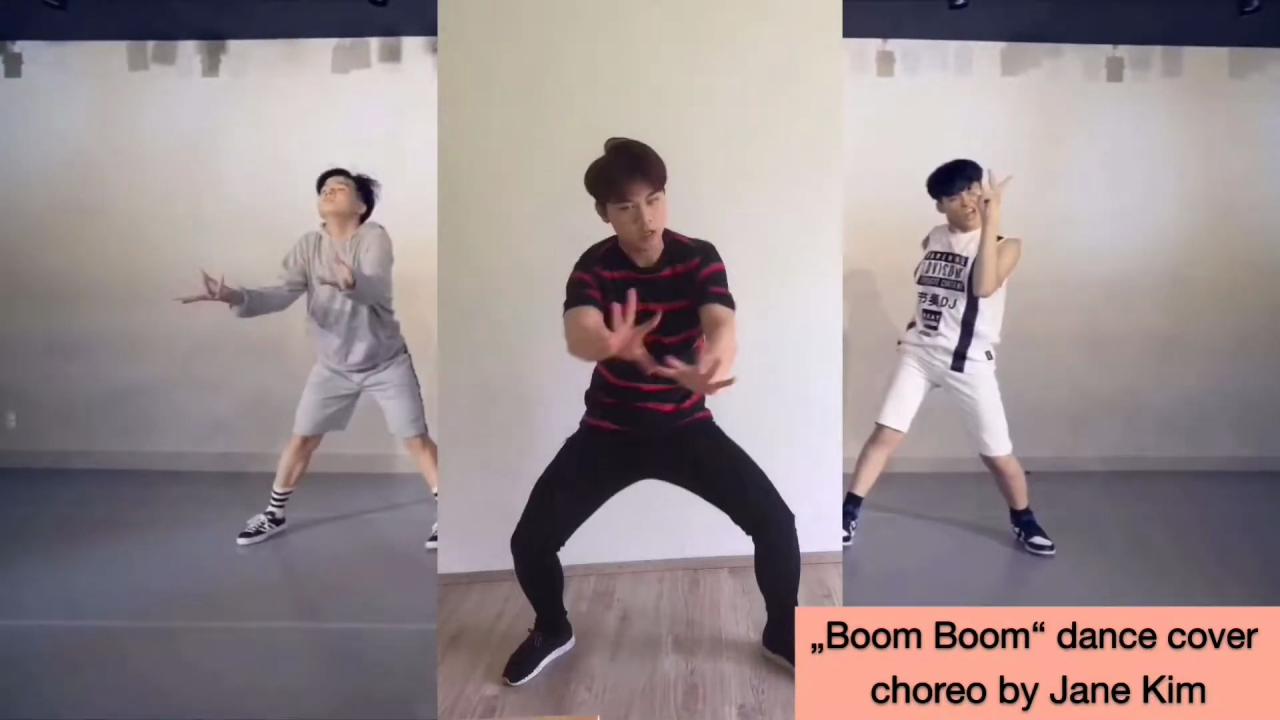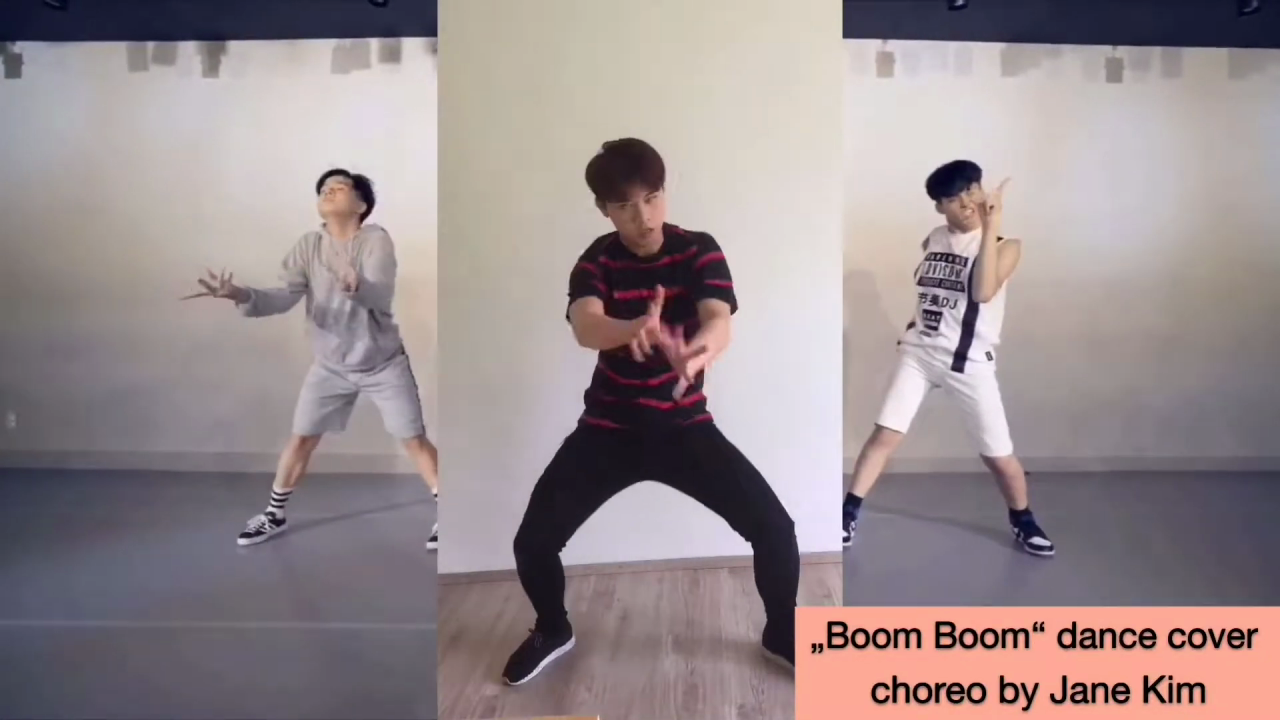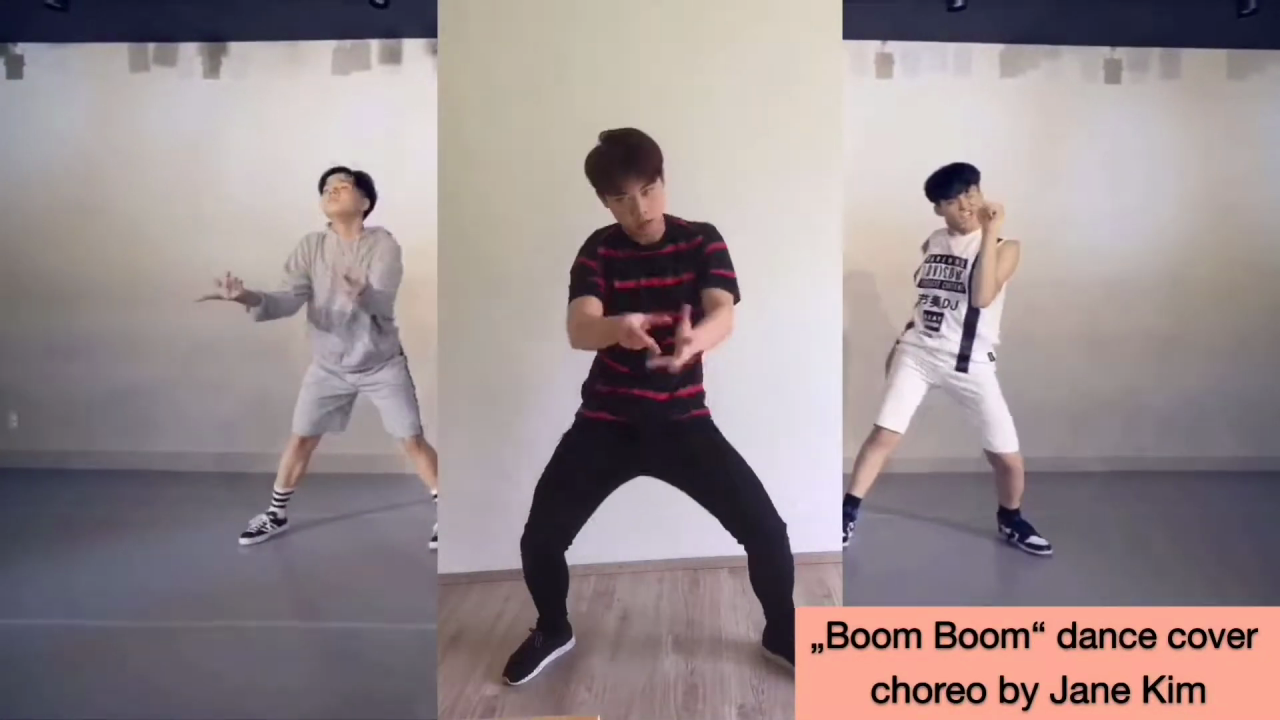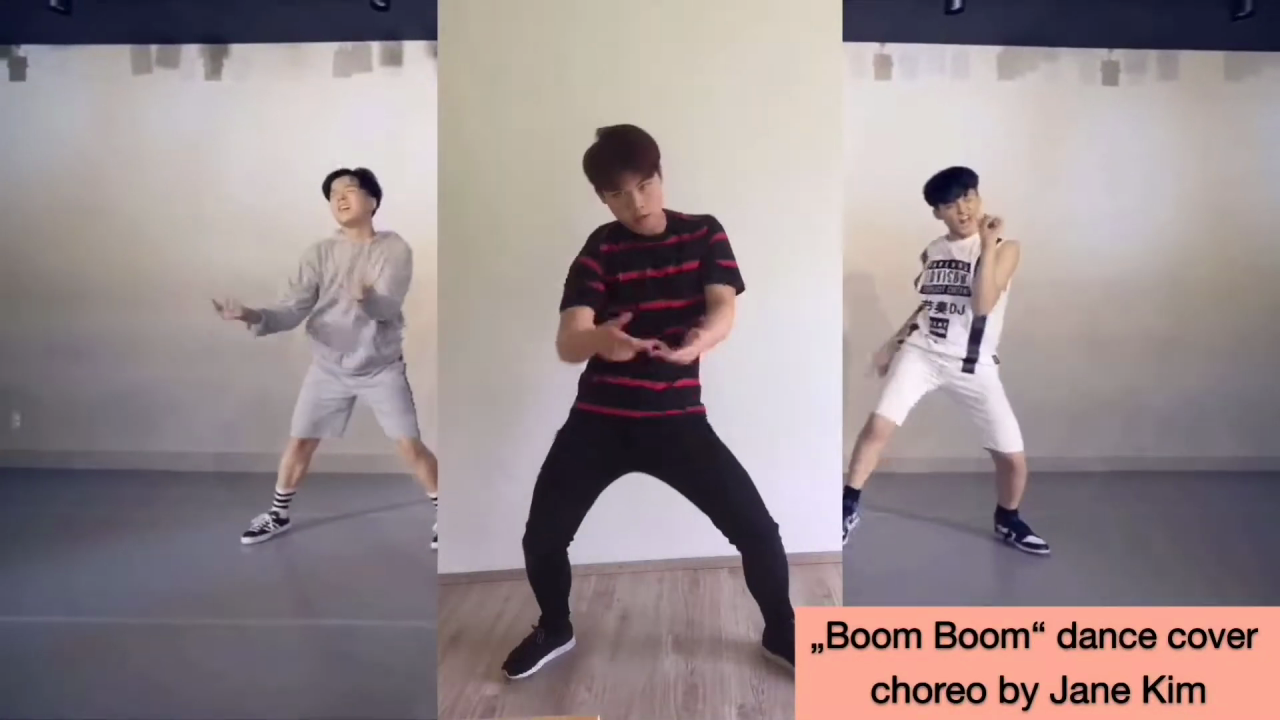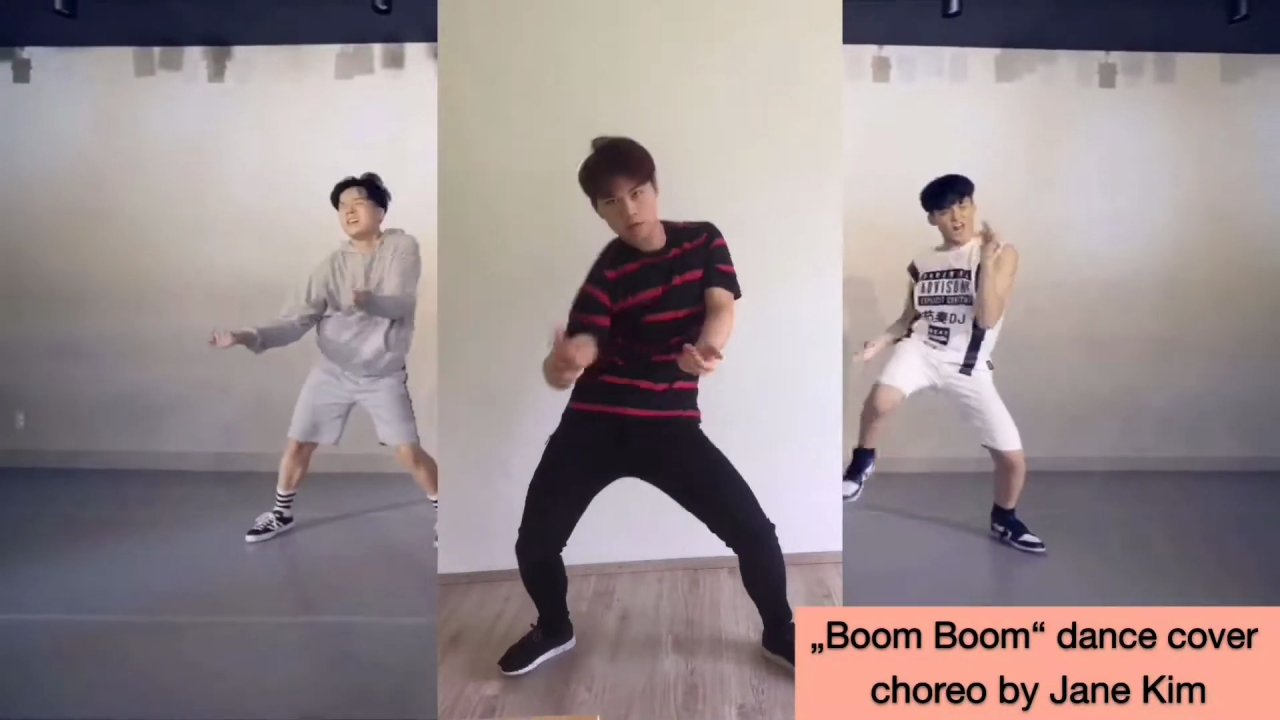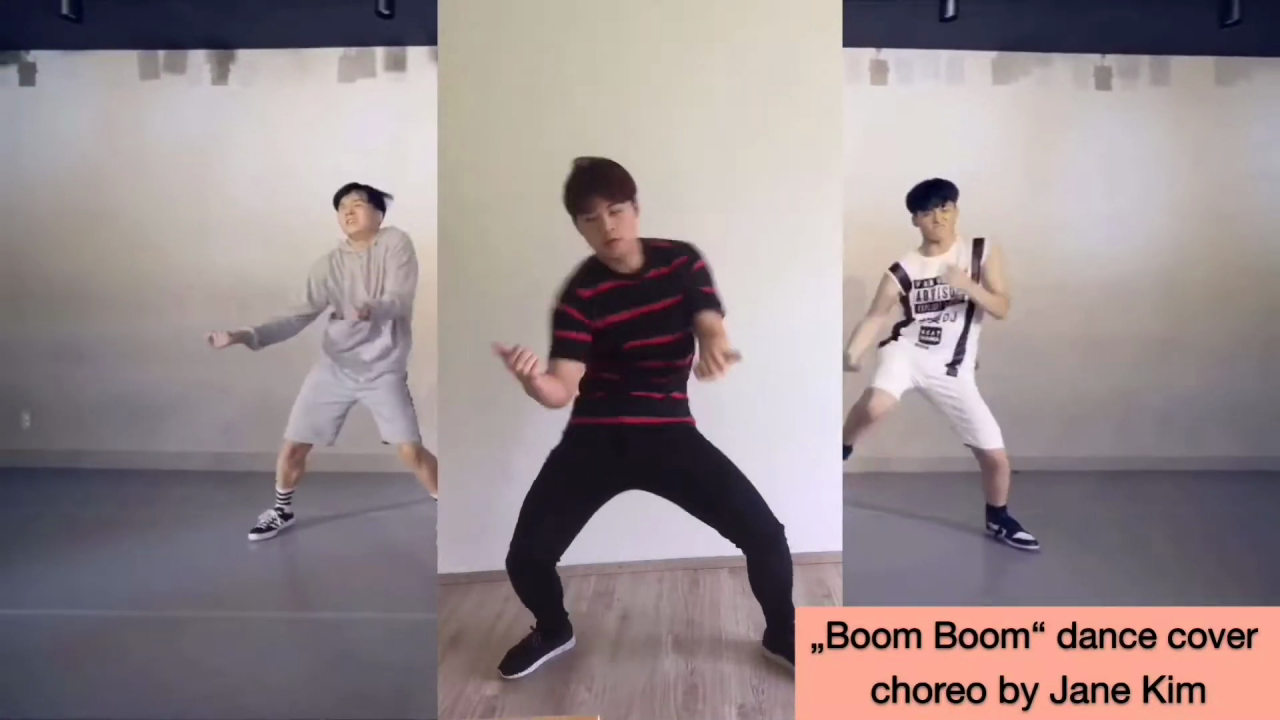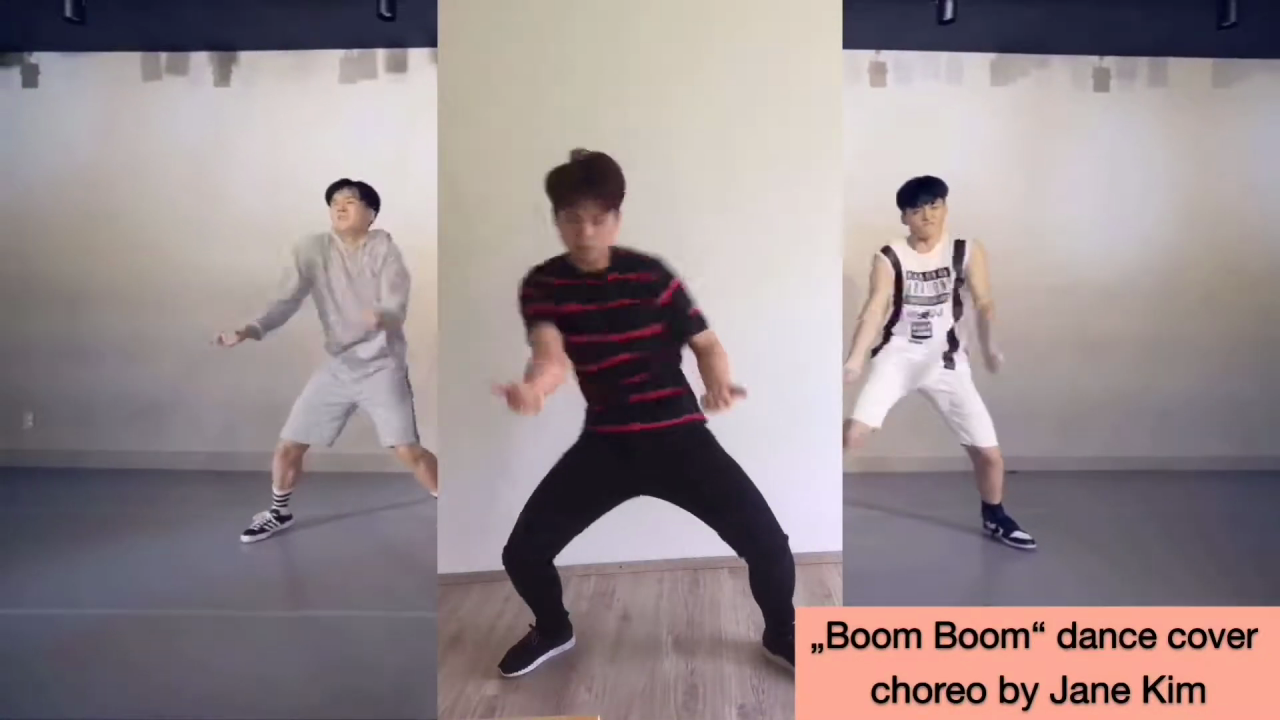
dt=0.1s
person 1, frame 1
left shoulder: (697, 258)
right shoulder: (596, 267)
left elbow: (722, 327)
right elbow: (581, 337)
left wrist: (714, 365)
right wrist: (615, 344)
left hip: (686, 425)
right hip: (609, 430)
left knee: (775, 523)
right knee: (530, 538)
left ankle: (782, 632)
right ankle: (552, 630)
person 1, frame 2
left shoulder: (699, 249)
right shoulder: (599, 258)
left elbow: (719, 323)
right elbow: (584, 326)
left wrist: (692, 356)
right wrist: (632, 331)
left hip: (685, 426)
right hip: (609, 428)
left knee: (774, 526)
right knee: (533, 540)
left ankle: (782, 633)
right ankle: (552, 631)
person 1, frame 3
left shoulder: (701, 240)
right shoulder: (599, 250)
left elbow: (723, 314)
right elbow: (580, 328)
left wrist: (691, 342)
right wrist: (622, 329)
left hip: (682, 420)
right hip: (605, 422)
left knee: (765, 527)
right knee: (539, 539)
left ankle: (782, 632)
right ankle: (553, 631)
person 1, frame 4
left shoulder: (705, 233)
right shoulder: (601, 249)
left elbow: (724, 306)
right elbow: (569, 338)
left wrist: (696, 344)
right wrist: (600, 340)
left hip: (677, 420)
right hip: (599, 422)
left knee: (757, 529)
right knee: (542, 539)
left ankle: (782, 632)
right ankle: (554, 629)
person 1, frame 5
left shoulder: (704, 241)
right shoulder: (608, 271)
left elbow: (722, 310)
right elbow: (562, 368)
left wrist: (707, 349)
right wrist: (563, 363)
left hip: (671, 423)
right hip: (593, 424)
left knee: (754, 531)
right knee: (534, 543)
left ankle: (780, 633)
right ankle: (553, 629)
person 1, frame 6
left shoulder: (681, 263)
right shoulder: (579, 291)
left elbow: (711, 325)
right elbow: (562, 387)
left wrist: (713, 356)
right wrist: (536, 377)
left hip: (666, 431)
right hip: (592, 438)
left knee: (766, 537)
right knee: (526, 555)
left ankle: (782, 633)
right ankle: (553, 631)
person 1, frame 7
left shoulder: (651, 276)
right shoulder: (542, 285)
left elbow: (704, 341)
right elbow: (551, 358)
left wrist: (718, 382)
right wrist: (532, 386)
left hip: (677, 434)
right hip: (604, 442)
left knee: (768, 542)
right knee: (522, 552)
left ankle: (782, 634)
right ankle: (553, 630)
person 2, frame 1
left shoulder: (1006, 245)
right shoulder: (934, 239)
left elbow: (983, 287)
left wrist: (991, 219)
right wrist: (911, 334)
left hip: (970, 363)
right hip: (918, 353)
left knee: (999, 455)
right knee: (885, 434)
left ankle: (1025, 522)
right ankle: (847, 515)
person 2, frame 2
left shoulder: (1005, 246)
right shoulder: (933, 241)
left elbow: (983, 293)
left wrist: (989, 229)
right wrist: (907, 337)
left hip: (970, 363)
right hip: (917, 353)
left knee: (1000, 455)
right knee: (885, 435)
left ankle: (1023, 521)
right ankle: (847, 516)
person 2, frame 3
left shoulder: (1005, 247)
right shoulder: (933, 244)
left elbow: (982, 298)
left wrist: (989, 234)
right wrist: (900, 343)
left hip: (971, 363)
right hip: (917, 354)
left knee: (1006, 454)
right knee: (883, 436)
left ankle: (1012, 521)
right ankle: (847, 516)
person 2, frame 4
left shoulder: (1004, 249)
right shoulder: (932, 252)
left elbow: (983, 307)
left wrist: (988, 247)
right wrist: (892, 346)
left hip: (974, 366)
right hip: (922, 353)
left knee: (1013, 455)
right knee: (879, 425)
left ankle: (1008, 521)
right ankle: (849, 508)
person 2, frame 5
left shoulder: (1002, 254)
right shoulder: (922, 264)
left elbow: (988, 319)
left wrist: (988, 259)
right wrist: (882, 340)
left hip: (969, 369)
right hip: (919, 352)
left knee: (1012, 455)
right knee: (881, 398)
left ankle: (1004, 520)
right ankle: (861, 464)
person 2, frame 6
left shoulder: (983, 252)
right shoulder: (902, 268)
left elbow: (1002, 308)
right elbow: (879, 315)
left wrist: (970, 286)
right wrist: (855, 348)
left hip: (949, 367)
right hip: (904, 354)
left knee: (995, 454)
right knee: (876, 405)
left ankle: (998, 518)
right ankle: (841, 452)
person 2, frame 7
left shoulder: (966, 252)
right shoulder: (890, 257)
left elbow: (984, 302)
right elbow: (875, 308)
left wrist: (988, 344)
right wrist: (855, 359)
left hip: (946, 362)
right hip: (898, 354)
left knee: (988, 451)
right knee: (854, 432)
left ankle: (994, 517)
person 3, frame 1
left shoulder: (374, 237)
right shoulder: (308, 246)
left elbow: (377, 288)
right elbow: (283, 293)
left wrist: (352, 283)
right wrist: (235, 296)
left hip: (387, 362)
right hip: (333, 365)
left knee: (417, 440)
right knee: (302, 438)
right ankle: (274, 514)
person 3, frame 2
left shoulder: (376, 240)
right shoulder: (308, 245)
left elbow: (380, 296)
right elbow: (283, 296)
left wrist: (357, 286)
right wrist: (240, 294)
left hip: (384, 363)
right hip: (330, 364)
left knee: (414, 439)
right knee: (301, 438)
right ankle: (274, 514)
person 3, frame 3
left shoulder: (383, 245)
right shoulder: (311, 246)
left elbow: (384, 303)
right elbow: (290, 298)
left wrist: (363, 292)
right wrist: (249, 297)
left hip: (383, 364)
right hip: (329, 365)
left knee: (412, 441)
right knee: (301, 438)
right ankle: (276, 514)
person 3, frame 4
left shoulder: (394, 249)
right shoulder: (320, 253)
left elbow: (390, 308)
right elbow: (292, 309)
left wrist: (369, 299)
right wrist: (253, 316)
left hip: (381, 368)
right hip: (329, 367)
left knee: (409, 446)
right knee: (300, 441)
right ankle: (278, 514)
person 3, frame 5
left shoulder: (402, 246)
right shoulder: (333, 264)
left elbow: (399, 304)
right elbow: (298, 320)
left wrist: (367, 302)
right wrist: (249, 337)
left hip: (383, 374)
right hip: (332, 372)
left knee: (408, 451)
right knee: (298, 444)
right ankle: (281, 513)
person 3, frame 6
left shoulder: (396, 243)
right shoulder: (329, 263)
left elbow: (400, 301)
right elbow: (298, 314)
left wrist: (370, 310)
right wrist: (248, 336)
left hip: (383, 371)
right hip: (333, 369)
left knee: (410, 449)
right knee: (293, 446)
right ankle: (281, 510)
person 3, frame 7
left shoulder: (382, 246)
right shoulder: (312, 249)
left elbow: (397, 306)
right elbow: (287, 299)
left wrist: (382, 317)
right wrist: (253, 329)
left hip: (382, 369)
right hip: (336, 369)
left knee: (408, 450)
right knee: (288, 447)
right ankle: (279, 512)
